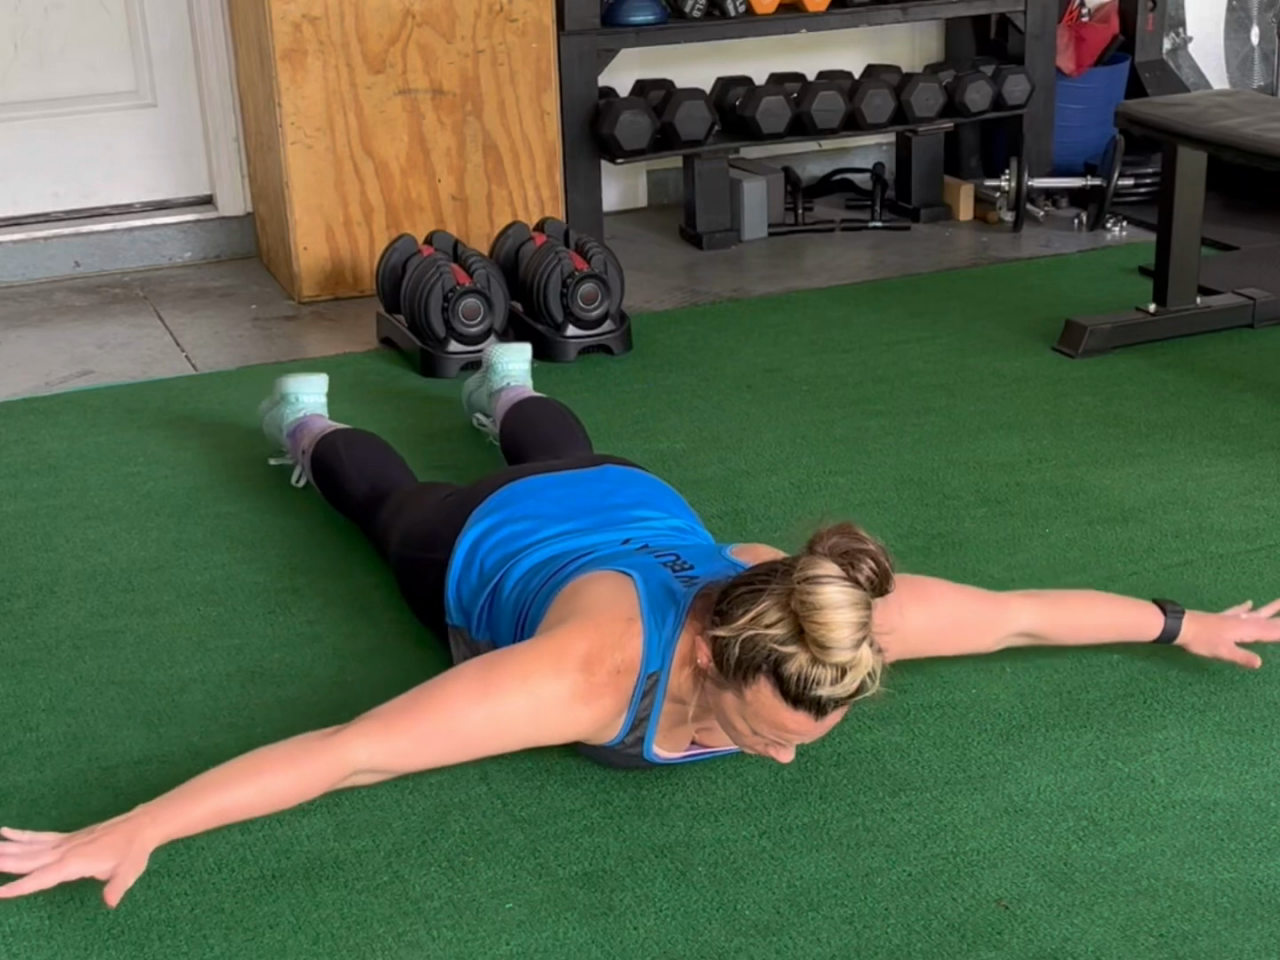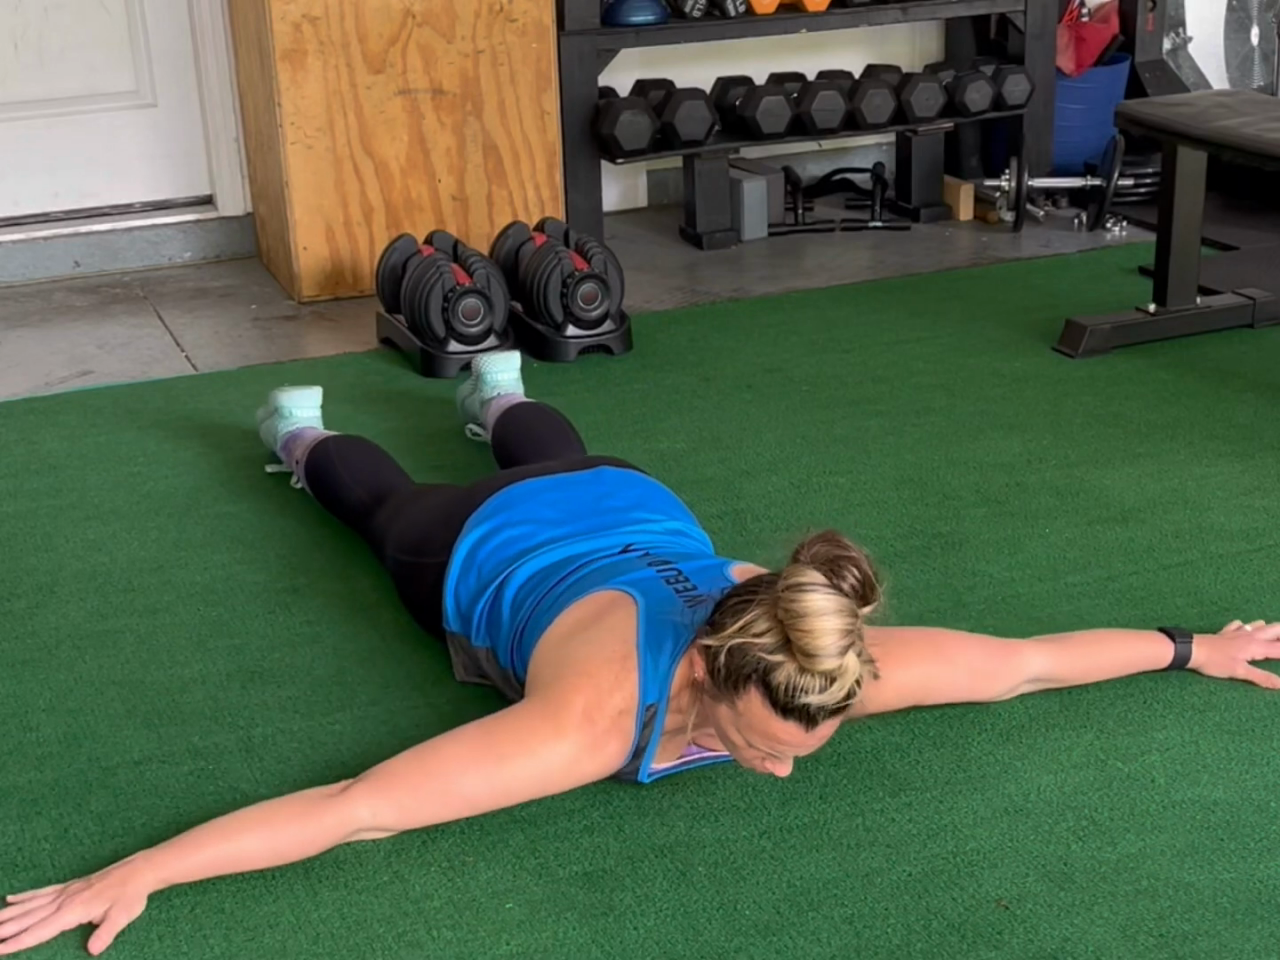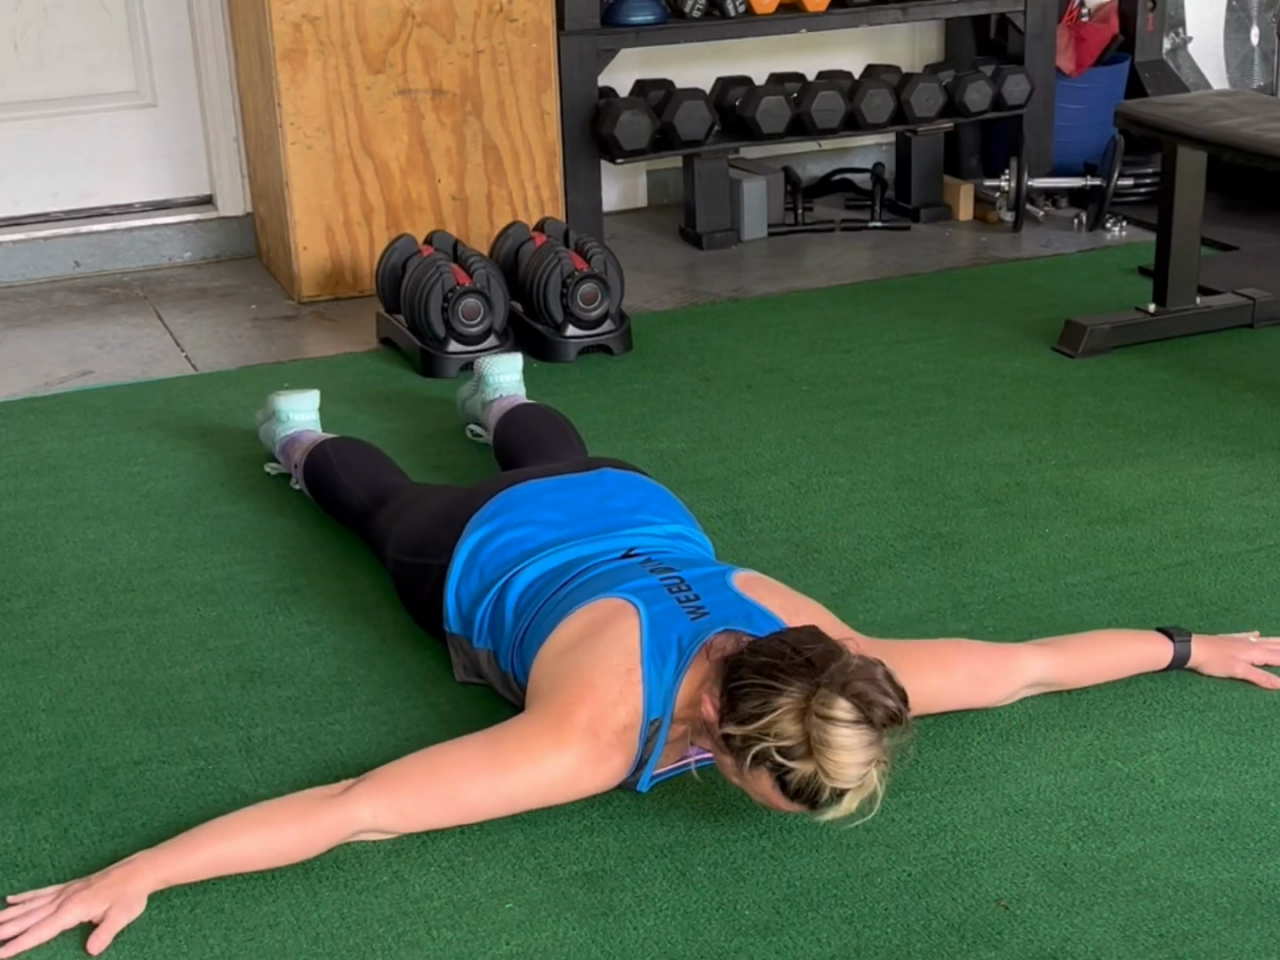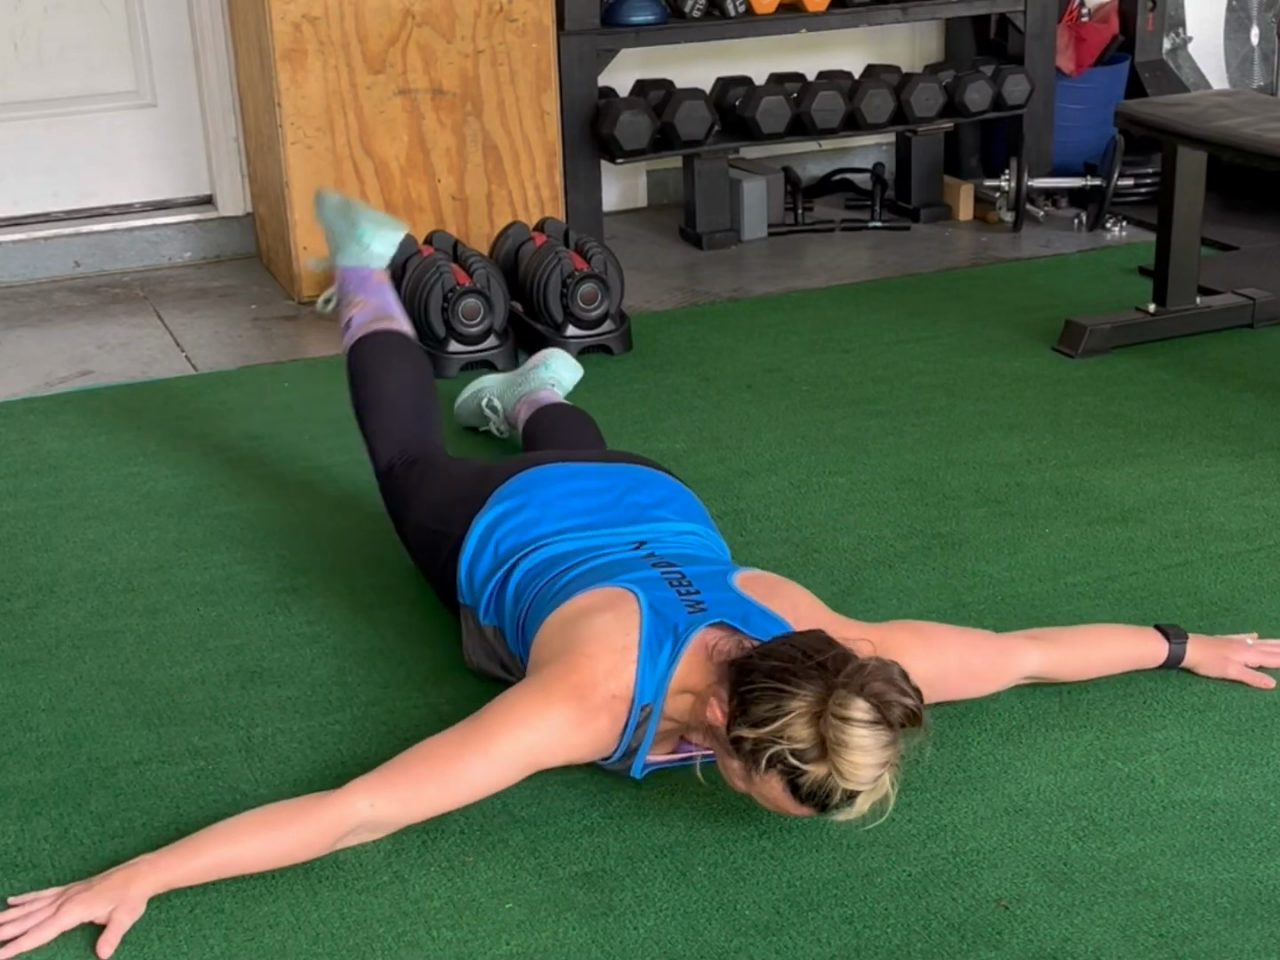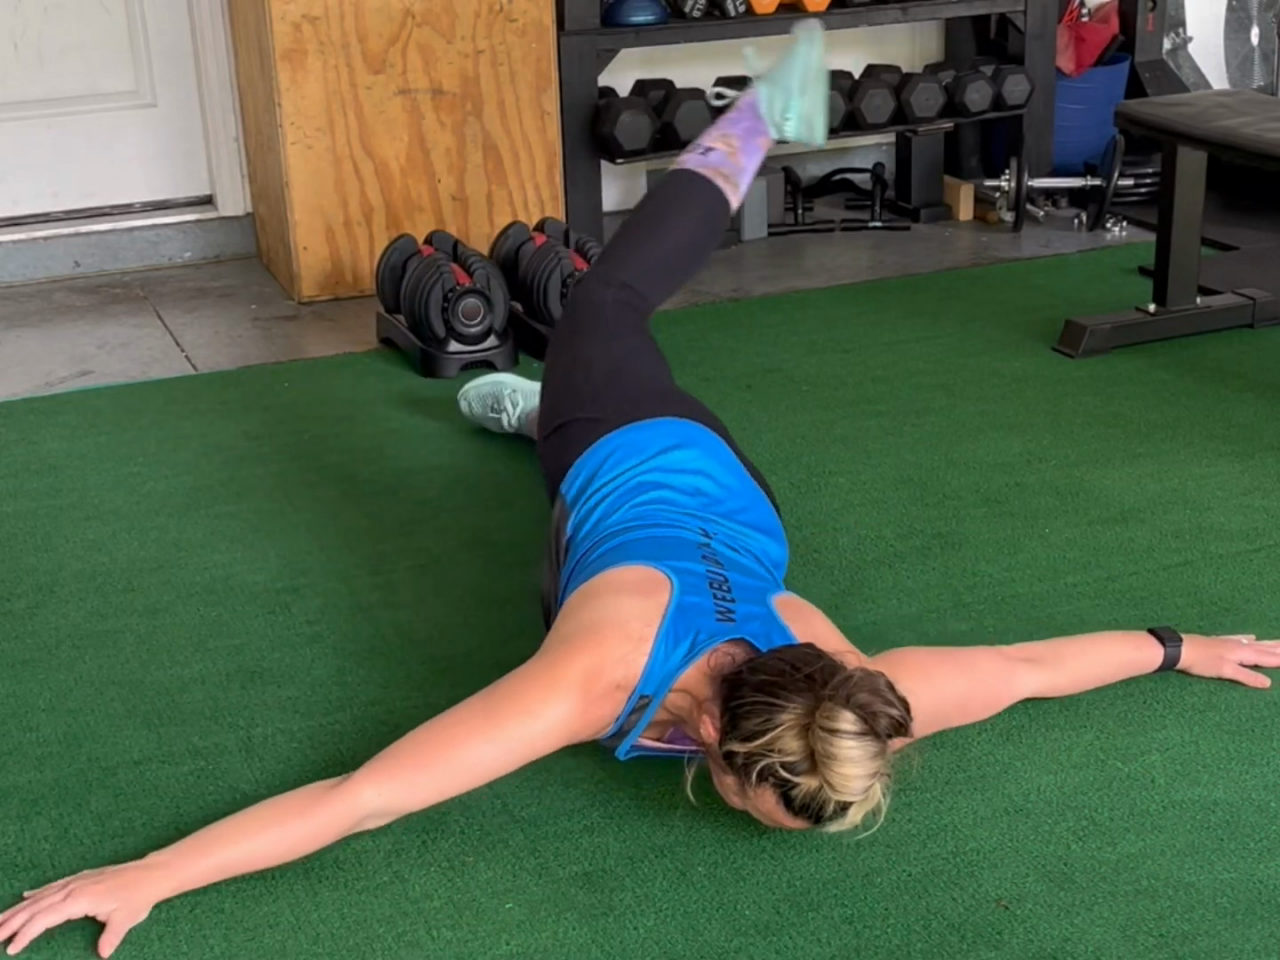
dt=0.5s
person 1, frame 1
left shoulder: (820, 615)
right shoulder: (597, 675)
left elbow: (1016, 612)
right elbow: (349, 754)
right wrist: (126, 833)
left hip: (635, 511)
right hip: (483, 556)
left knee: (559, 456)
right knee: (392, 497)
left ankle: (504, 385)
right ankle: (306, 425)
person 1, frame 2
left shoulder: (830, 661)
right shoulder: (596, 721)
left elbow: (1029, 660)
right elbow: (345, 810)
left hip: (635, 515)
right hip: (485, 555)
left knee: (555, 459)
right knee: (389, 505)
left ankle: (496, 391)
right ankle: (302, 431)
person 1, frame 3
left shoulder: (834, 675)
right shoulder: (598, 737)
left elbow: (1031, 661)
right elbow: (343, 809)
left hip: (638, 516)
right hip: (486, 557)
left knee: (557, 461)
right knee: (390, 505)
left ankle: (496, 392)
right ankle: (299, 434)
person 1, frame 4
left shoulder: (832, 653)
right shoulder: (597, 707)
left elbow: (1026, 650)
right elbow: (342, 813)
left hip: (657, 511)
right hip: (504, 540)
right knee: (411, 453)
left ankle: (535, 387)
right ankle: (361, 261)
person 1, frame 5
left shoulder: (845, 706)
right shoulder: (601, 684)
left elbow: (1027, 667)
right elbow: (354, 800)
left hip: (717, 493)
right hip: (633, 463)
right knee: (618, 300)
right ankle: (765, 114)
